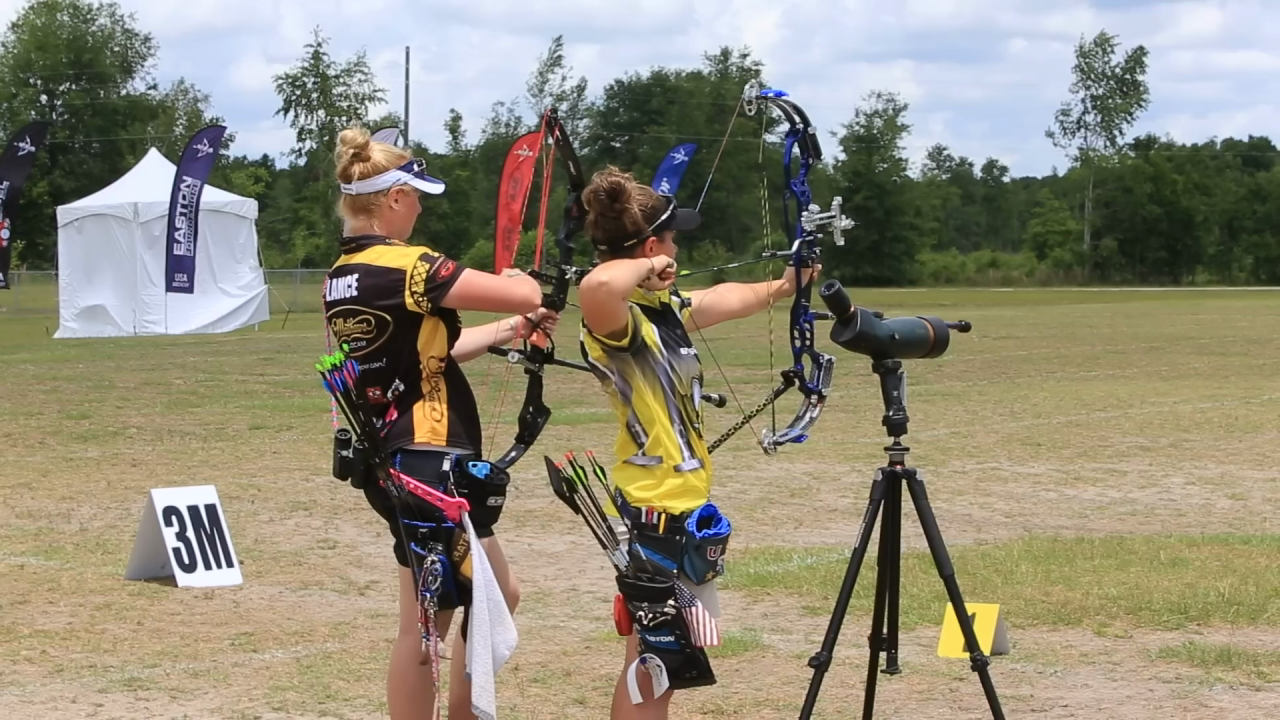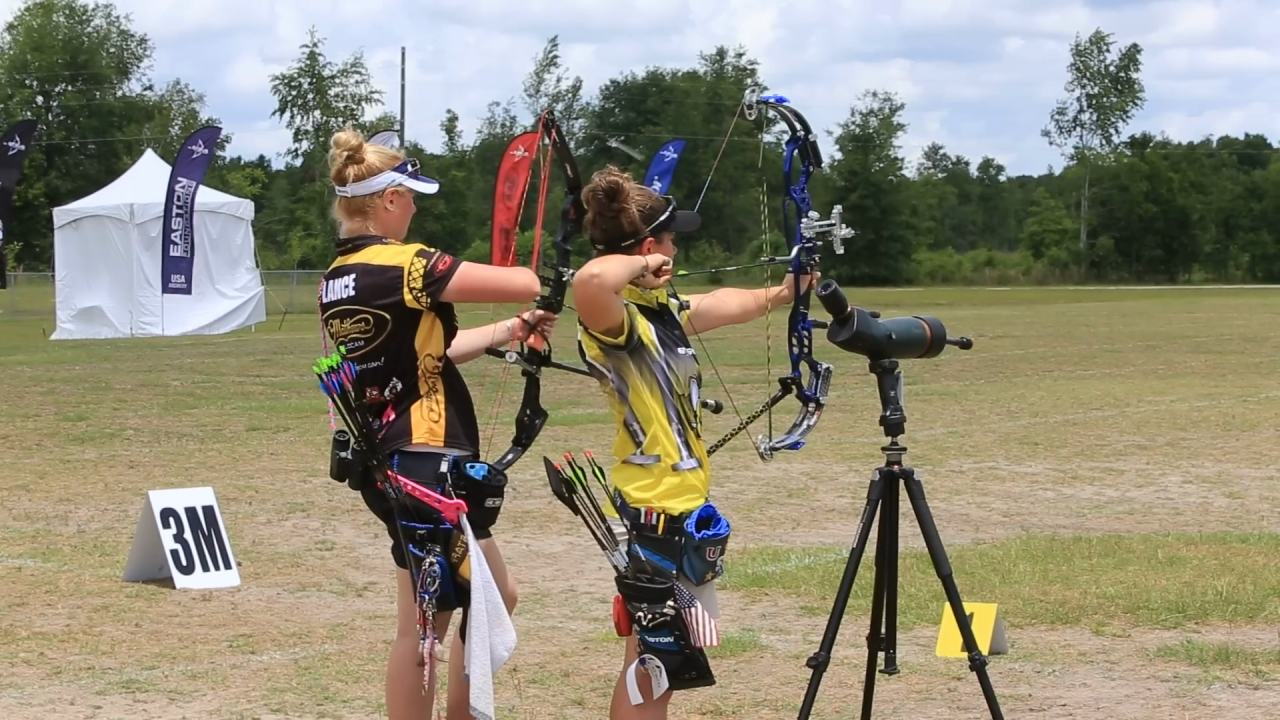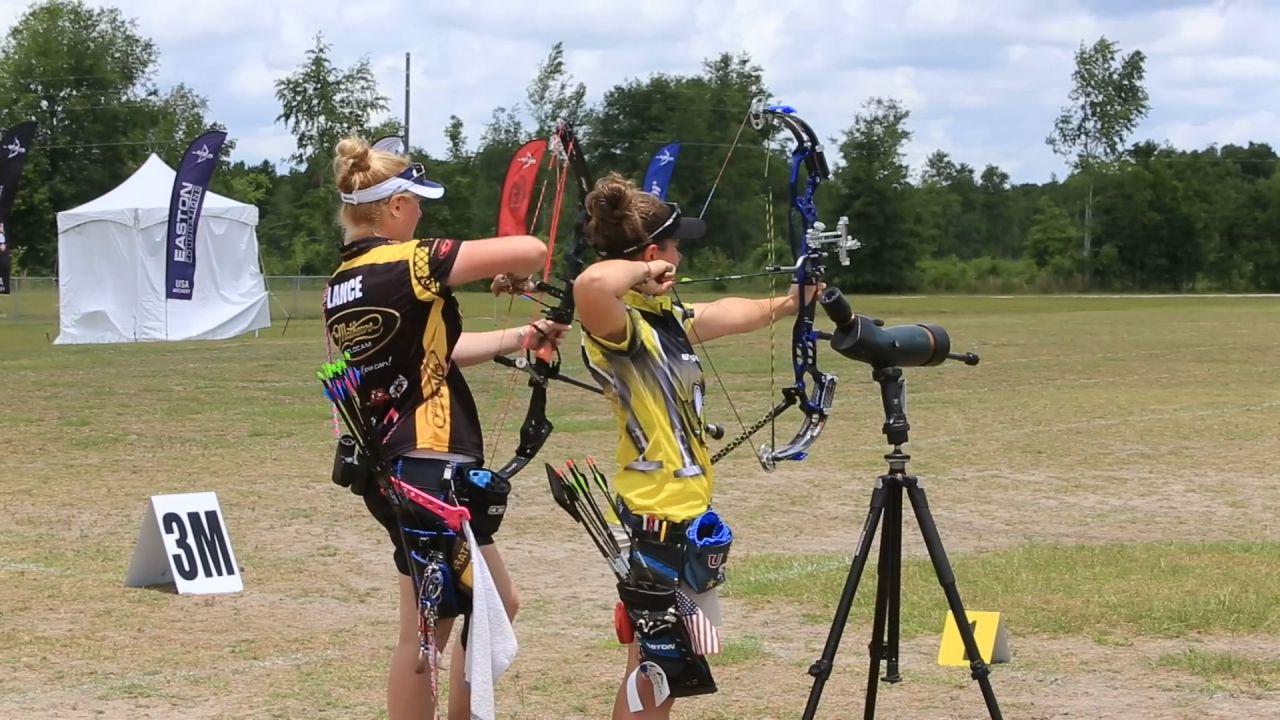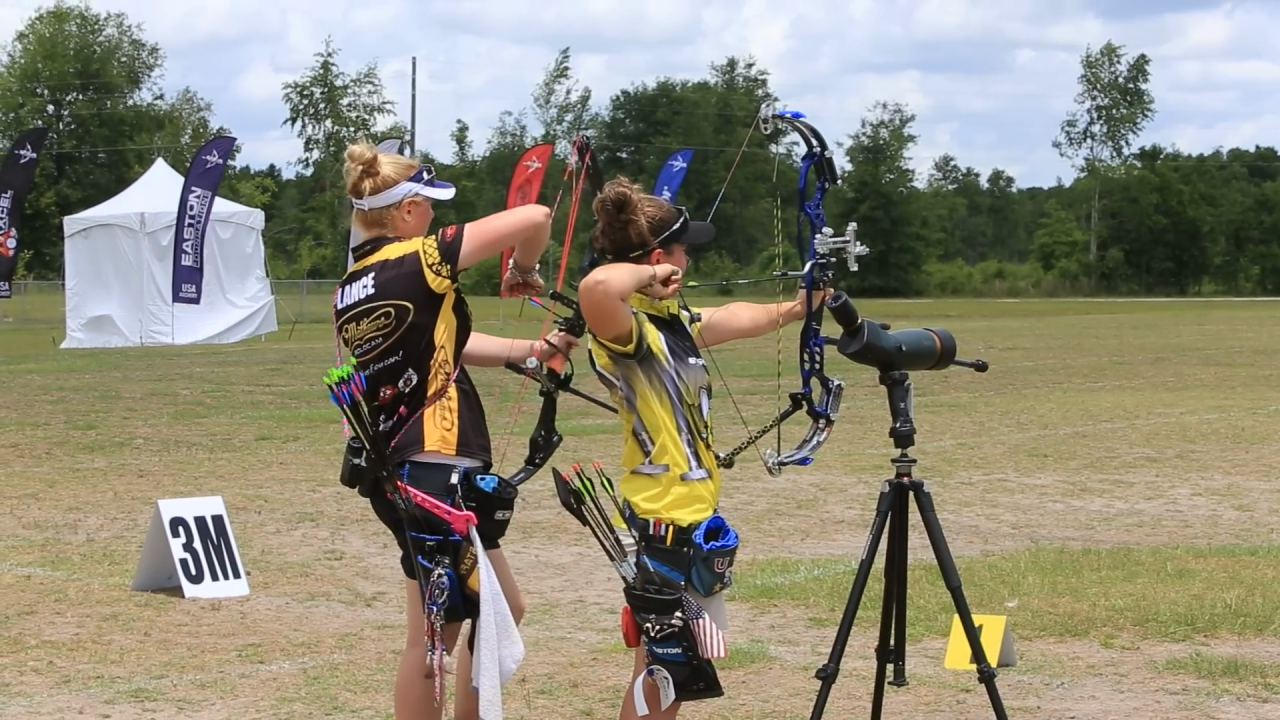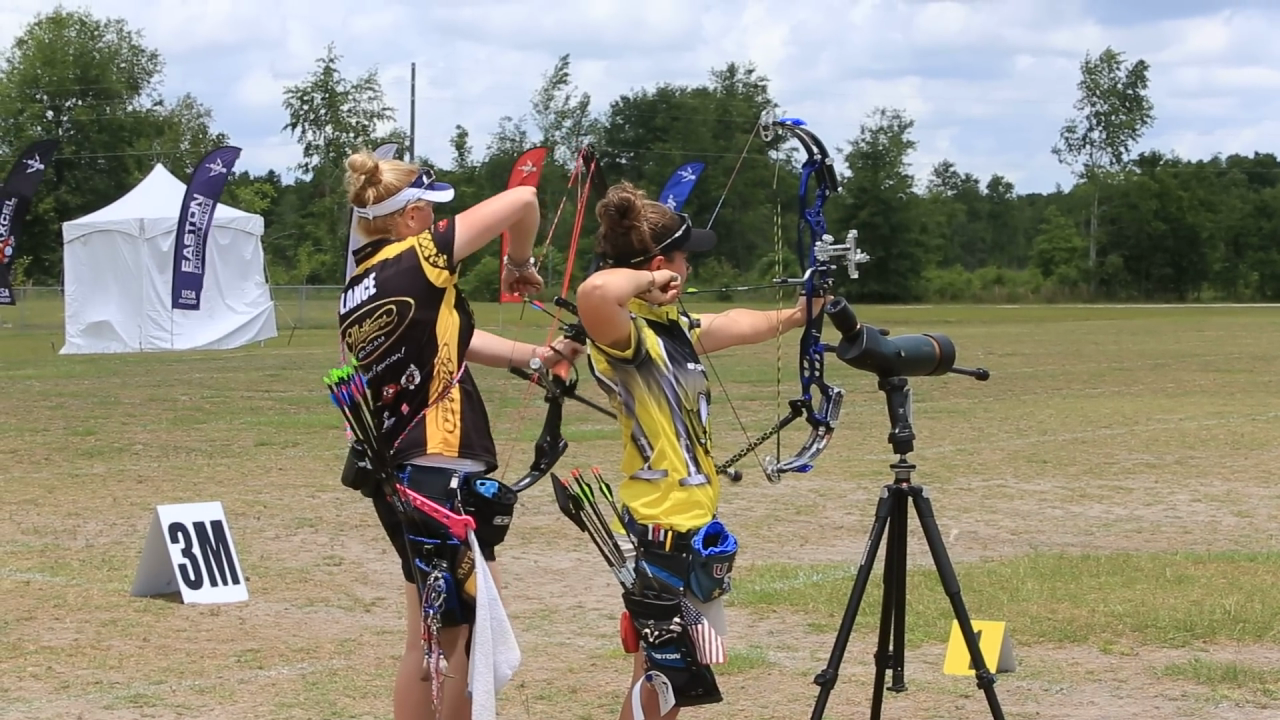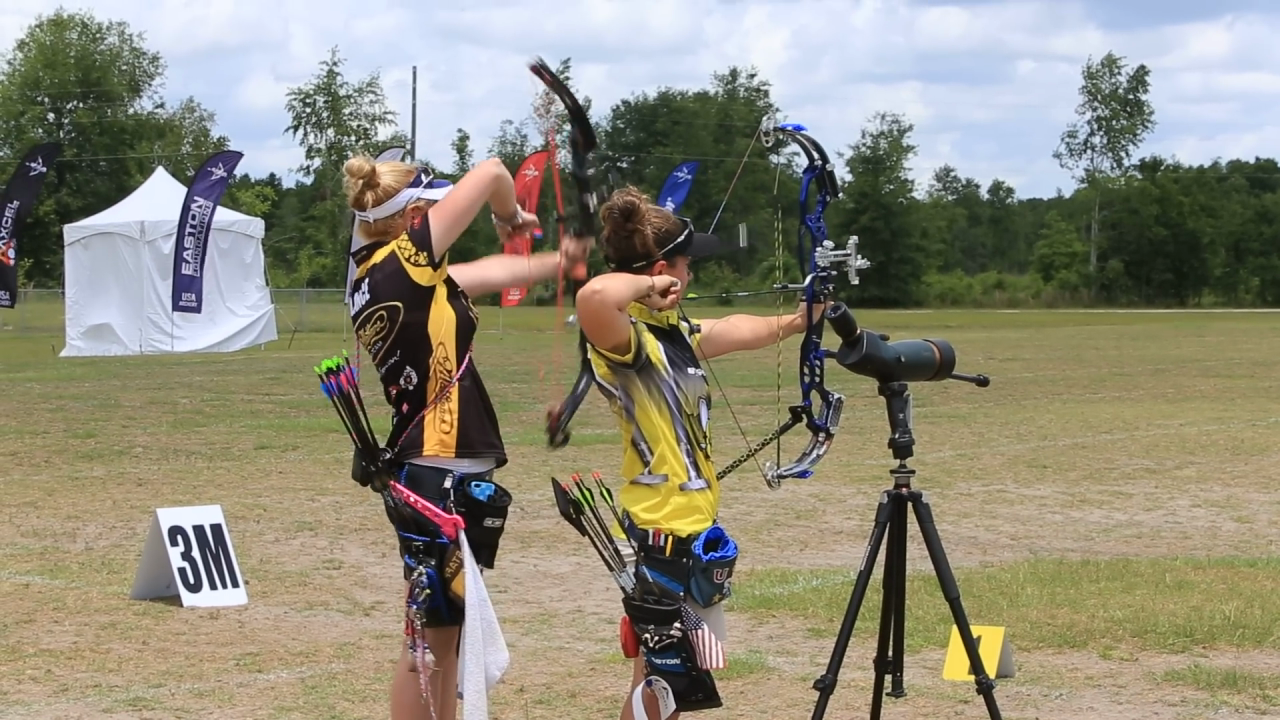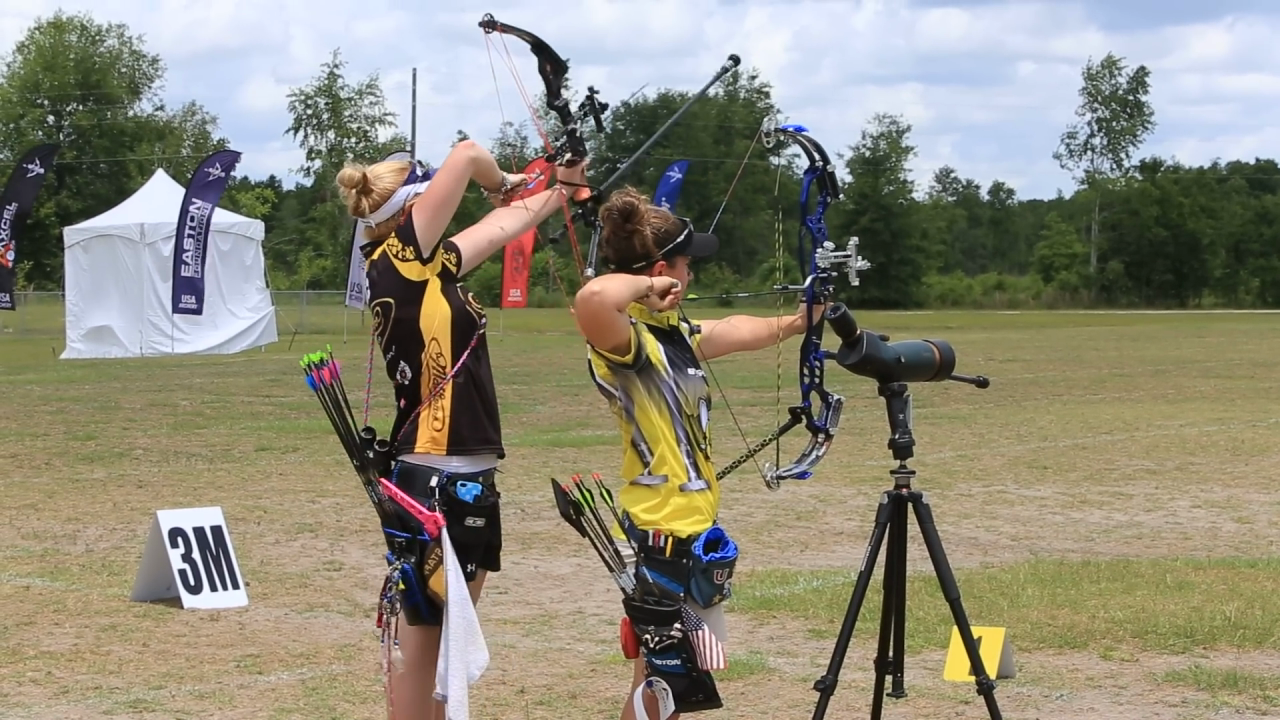
dt=0.4s
person 1, frame 1
left shoulder: (344, 276)
right shoulder: (404, 267)
right elbow: (527, 296)
left wrist: (510, 330)
right wrist: (515, 278)
left hip: (393, 461)
right hip: (427, 465)
left knee: (498, 594)
right knee: (425, 625)
person 1, frame 2
left shoulder: (338, 277)
right shoulder: (402, 265)
right elbow: (524, 285)
left wrist: (509, 331)
right wrist: (514, 271)
left hip: (389, 464)
right hip: (423, 467)
left knee: (495, 596)
right knee: (422, 627)
person 1, frame 3
left shoulder: (343, 284)
right shoulder: (405, 265)
right elbow: (530, 252)
left wrist: (519, 338)
right wrist: (512, 277)
left hip: (391, 468)
right hip: (427, 471)
left knee: (497, 603)
right knee: (426, 632)
person 1, frame 4
left shoulder: (352, 287)
right shoulder: (414, 263)
right elbow: (534, 217)
left wrist: (531, 350)
right wrist: (524, 269)
left hip: (397, 472)
right hip: (435, 474)
left knee: (502, 608)
right knee: (434, 636)
person 1, frame 5
left shoulder: (359, 290)
right shoulder: (414, 262)
right elbow: (522, 199)
left wrist: (537, 354)
right wrist: (520, 263)
left hip: (403, 474)
right hip: (435, 478)
left knee: (479, 620)
right knee: (433, 641)
person 1, frame 6
left shoulder: (382, 280)
right shoulder: (400, 264)
left elbow: (481, 273)
right elbow: (489, 173)
left wrist: (557, 261)
right wrist: (513, 218)
left hip: (434, 475)
right hip: (439, 479)
left knee: (448, 636)
right knee: (427, 642)
person 1, frame 7
left shoulder: (426, 264)
right shoulder: (398, 261)
left elbow: (497, 227)
right elbow: (466, 155)
left wrist: (560, 192)
right wrist: (501, 183)
left hip: (465, 476)
right hip: (435, 480)
left knee: (448, 635)
right knee: (421, 640)
person 2, frame 1
left shoulder: (663, 306)
right shoulder: (616, 317)
left elbow: (723, 298)
right elbow: (597, 285)
left wrist: (781, 288)
right wrist: (646, 268)
left hip: (678, 511)
right hip: (656, 515)
left knee: (660, 660)
person 2, frame 2
left shoulder: (660, 307)
right shoulder: (614, 317)
left elbow: (719, 304)
right elbow: (589, 279)
left wrist: (779, 295)
right wrist: (640, 265)
left hip: (678, 511)
right hip: (655, 517)
left knee: (660, 663)
right knee: (650, 668)
person 2, frame 3
left shoulder: (665, 314)
right shoulder: (619, 325)
left elbow: (724, 313)
right elbow: (592, 283)
left wrist: (784, 304)
right wrist: (641, 272)
left hip: (682, 518)
right hip: (657, 525)
left knee: (663, 670)
person 2, frame 4
left shoulder: (673, 319)
right shoulder: (625, 327)
left elbow: (732, 318)
right elbow: (595, 286)
left wrist: (793, 309)
right wrist: (647, 275)
left hip: (690, 522)
right hip: (663, 528)
left knee: (671, 672)
right knee: (660, 676)
person 2, frame 5
left shoulder: (672, 325)
right shoulder: (624, 334)
left elbow: (732, 325)
right elbow: (594, 291)
left wrist: (793, 316)
right wrist: (646, 281)
left hip: (690, 529)
right hip: (661, 535)
person 2, frame 6
left shoulder: (673, 330)
right shoulder: (625, 338)
left elbow: (734, 330)
right elbow: (593, 296)
left wrist: (792, 323)
right wrist: (646, 285)
left hip: (690, 533)
right hip: (661, 538)
person 2, frame 7
left shoulder: (672, 330)
right shoulder: (626, 339)
left elbow: (734, 331)
right elbow: (592, 297)
left wrist: (793, 323)
right wrist: (645, 286)
left hip: (691, 533)
right hip: (660, 538)
